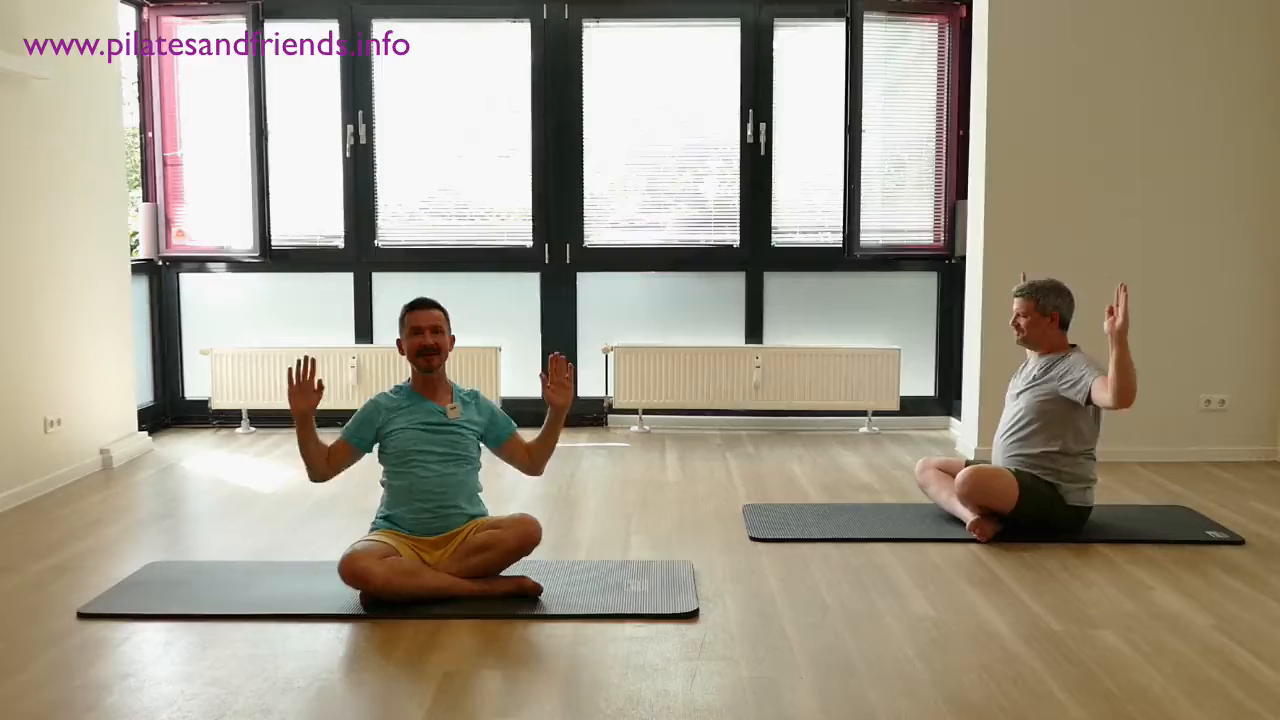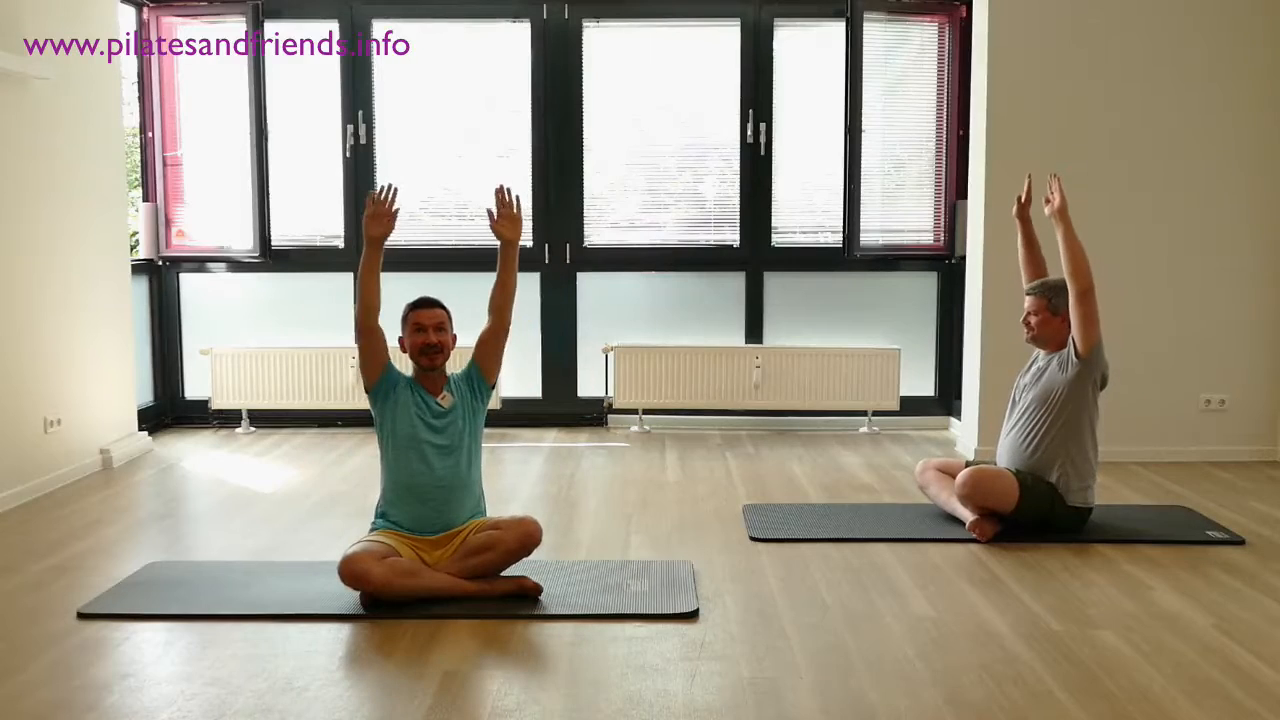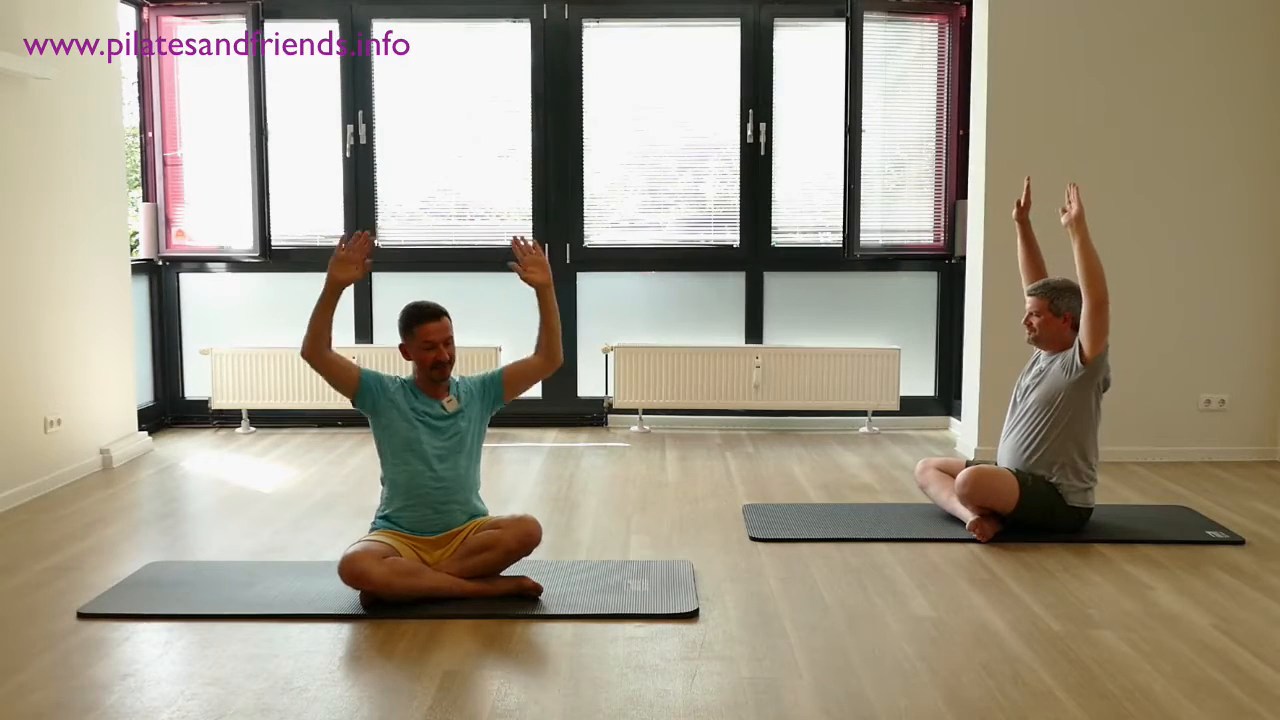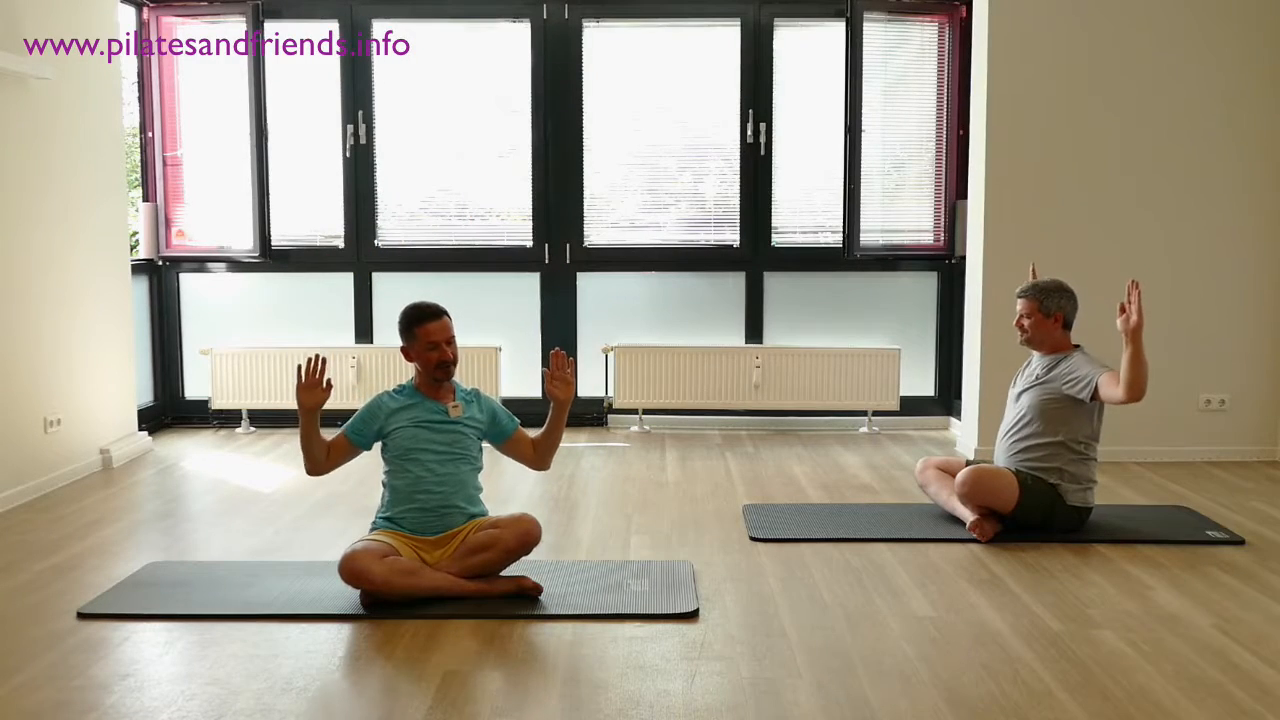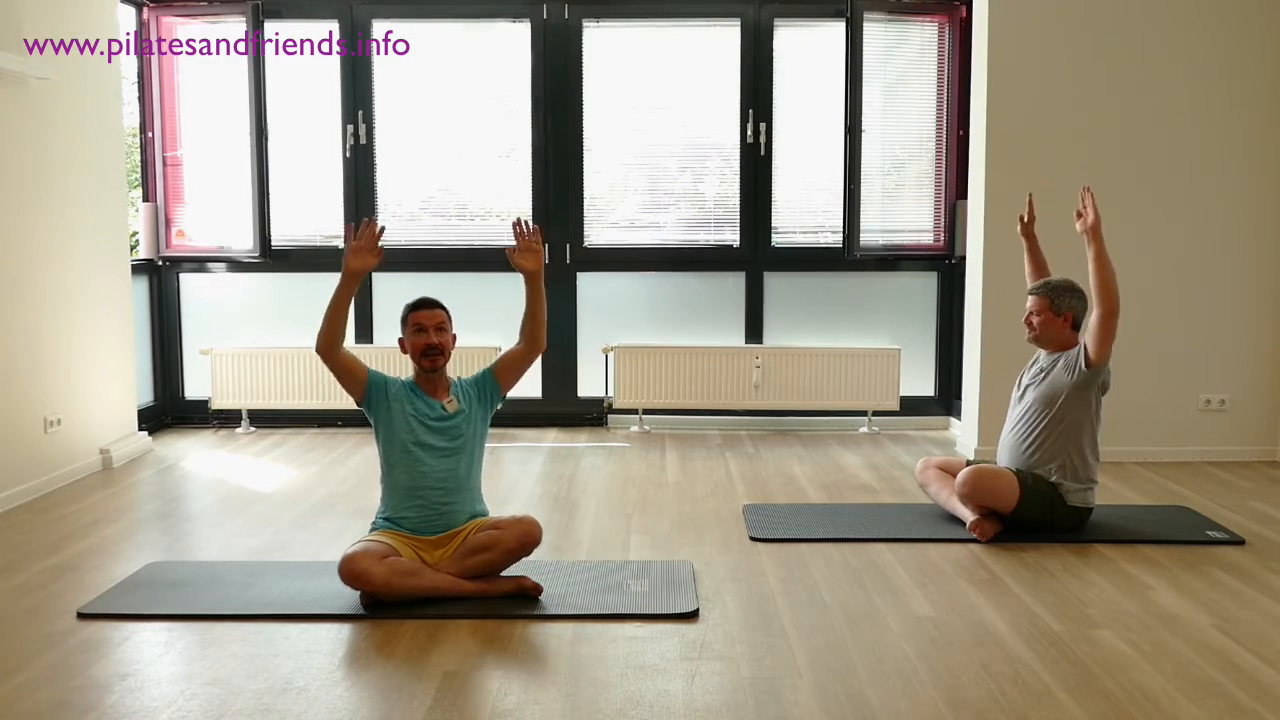
dt=1s
person 1, frame 1
left shoulder: (477, 406)
right shoulder: (381, 408)
left elbow: (533, 463)
right elbow: (320, 471)
left wrist: (557, 410)
right wrist: (305, 419)
left hip: (466, 536)
right hip: (398, 538)
left knee: (527, 530)
right knee: (354, 567)
left ankle: (402, 582)
right ankle: (493, 586)
person 1, frame 2
left shoulder: (472, 390)
right shoulder: (390, 393)
left elbow: (499, 321)
right elbow: (367, 322)
left wrist: (508, 246)
right wrist: (373, 244)
left hip: (466, 534)
right hip: (398, 537)
left knee: (527, 531)
right knee: (354, 568)
left ankle: (404, 583)
right ankle: (495, 586)
person 1, frame 3
left shoulder: (478, 392)
right shoulder: (384, 395)
left elbow: (548, 360)
right elbow: (314, 354)
left wrist: (543, 291)
right wrist: (337, 289)
left hip: (467, 533)
right hip: (399, 538)
left knee: (526, 531)
right knee: (354, 568)
left ankle: (403, 580)
right ankle: (491, 588)
person 1, frame 4
left shoulder: (480, 405)
right shoulder: (385, 408)
left elbow: (538, 459)
right elbow: (318, 465)
left wrist: (560, 406)
right wrist: (309, 414)
left hip: (466, 534)
right hip: (399, 537)
left knee: (526, 529)
right knee: (354, 566)
left ankle: (402, 583)
right ankle: (491, 587)
person 1, frame 5
left shoulder: (477, 394)
right shoulder: (386, 397)
left elbow: (532, 344)
right elbow: (328, 348)
left wrist: (533, 277)
right wrist: (350, 277)
left hip: (466, 534)
right hip: (399, 537)
left knee: (527, 531)
right knee: (355, 567)
left ankle: (402, 581)
right ankle: (493, 585)
person 2, frame 1
left shoulder: (1074, 369)
right shoulder: (1035, 359)
left elbow: (1120, 397)
left wrist: (1117, 339)
right wrist: (1022, 304)
right hip: (1014, 478)
left knee: (969, 480)
right knee: (927, 468)
left ankle: (991, 518)
right ankle: (977, 516)
person 2, frame 2
left shoulder: (1081, 362)
right shoulder: (1044, 352)
left elbow: (1082, 290)
right elbow: (1036, 283)
left wrist: (1061, 220)
right wrist: (1023, 222)
left hip: (1059, 500)
right hip: (1016, 480)
left knee: (971, 481)
right knee: (927, 469)
left ankle: (987, 515)
right ankle: (979, 516)
person 2, frame 3
left shoulder: (1082, 363)
right shoulder: (1045, 352)
left elbow: (1097, 303)
right elbow: (1035, 284)
left wrist: (1077, 230)
right wrist: (1022, 224)
left hip: (1059, 501)
right hip: (1015, 479)
left knee: (970, 481)
right knee: (927, 469)
left ankle: (987, 515)
right ankle: (978, 516)
person 2, frame 4
left shoulder: (1079, 368)
right shoulder: (1040, 358)
left elbow: (1130, 392)
left wrist: (1132, 336)
left hip: (1058, 500)
right hip: (1014, 478)
left knee: (970, 482)
right knee: (927, 468)
left ankle: (986, 518)
right ankle: (978, 517)
person 2, frame 5
left shoulder: (1083, 365)
right shoulder: (1046, 353)
left elbow: (1106, 310)
right elbow: (1044, 293)
left wrist: (1092, 237)
right wrist: (1028, 238)
left hip: (1059, 500)
right hip: (1015, 480)
left knee: (970, 481)
right knee: (927, 468)
left ankle: (988, 515)
right ankle: (979, 516)
